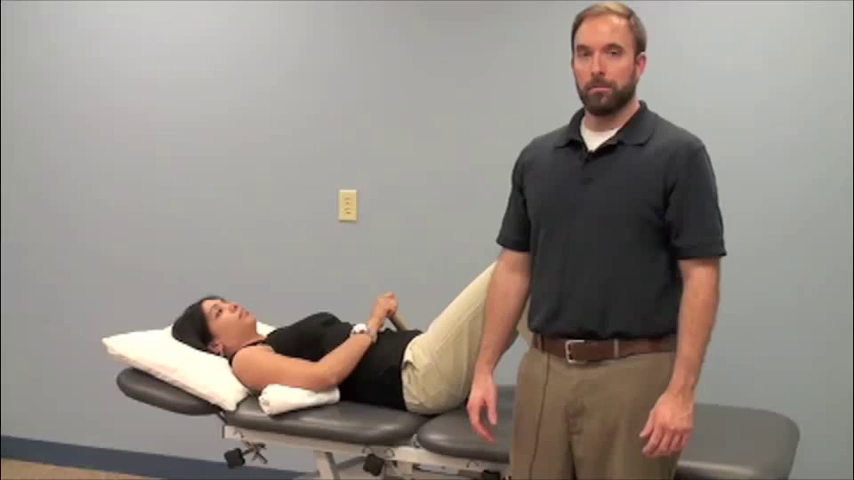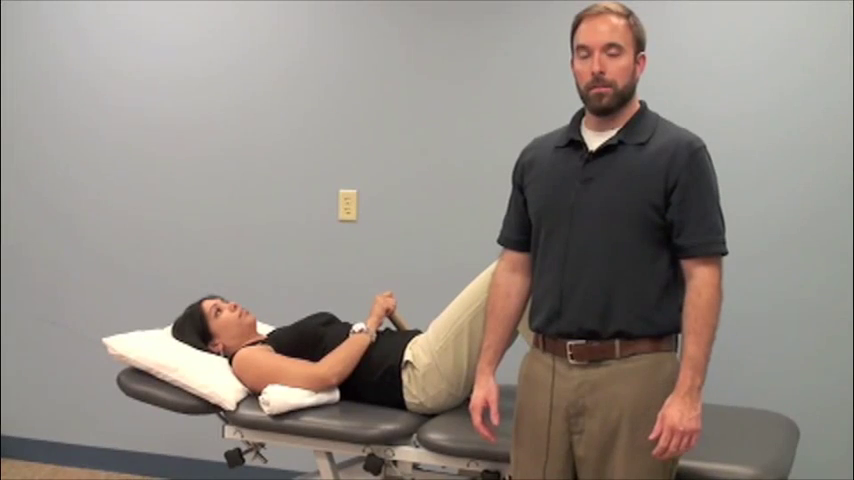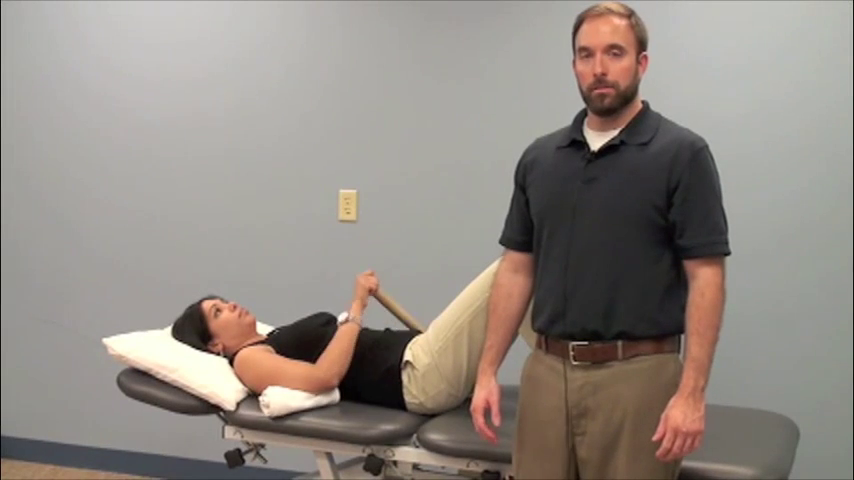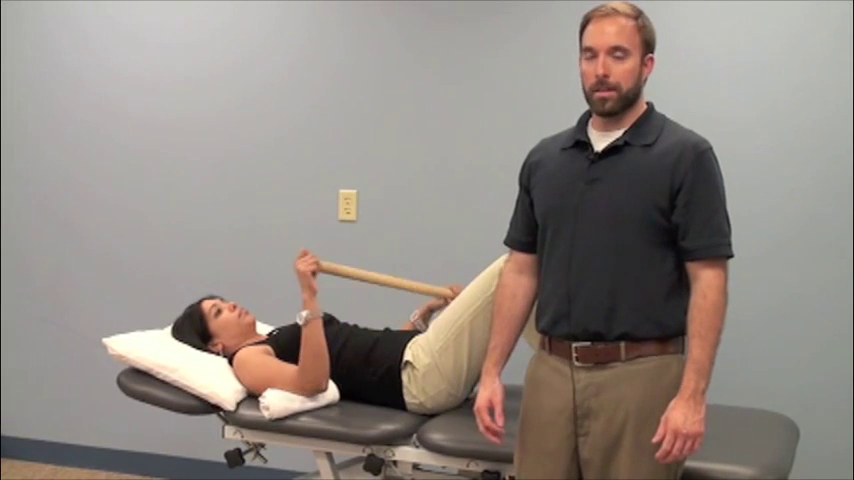
dt=0.3s
person 1, frame 1
left shoulder: (678, 156)
right shoulder: (537, 159)
left elbow: (700, 278)
right elbow: (514, 269)
left wrist: (681, 390)
right wrist: (484, 369)
left hip: (632, 375)
right hip: (545, 371)
person 1, frame 2
left shoulder: (679, 155)
right shoulder: (536, 158)
left elbow: (703, 277)
right elbow: (514, 269)
left wrist: (688, 391)
right wrist: (485, 369)
left hip: (634, 375)
right hip: (545, 372)
person 1, frame 3
left shoulder: (681, 155)
right shoulder: (539, 159)
left elbow: (706, 278)
right elbow: (516, 270)
left wrist: (692, 391)
right wrist: (487, 370)
left hip: (637, 376)
right hip: (548, 372)
person 1, frame 4
left shoulder: (685, 157)
right shoulder: (544, 160)
left elbow: (708, 281)
right elbow: (521, 271)
left wrist: (692, 394)
right wrist: (491, 370)
left hip: (640, 378)
right hip: (551, 373)
person 2, frame 1
left shoulder: (279, 343)
right shoulder: (247, 360)
right elbow: (325, 374)
right wrist: (372, 322)
left hip: (414, 359)
right hip: (415, 378)
person 2, frame 2
left shoulder: (278, 342)
right shoulder: (247, 359)
right elbow: (326, 375)
right wrist: (371, 321)
left hip: (416, 357)
right hip: (415, 376)
person 2, frame 3
left shoulder: (279, 343)
right shoulder: (248, 360)
right elbow: (325, 377)
right wrist: (357, 307)
left hip: (414, 358)
right hip: (416, 378)
person 2, frame 4
left shoulder: (281, 342)
right shoulder: (248, 360)
right elbow: (313, 381)
left wrist: (426, 313)
right wrist: (310, 298)
left hip: (417, 353)
right hip: (418, 377)
